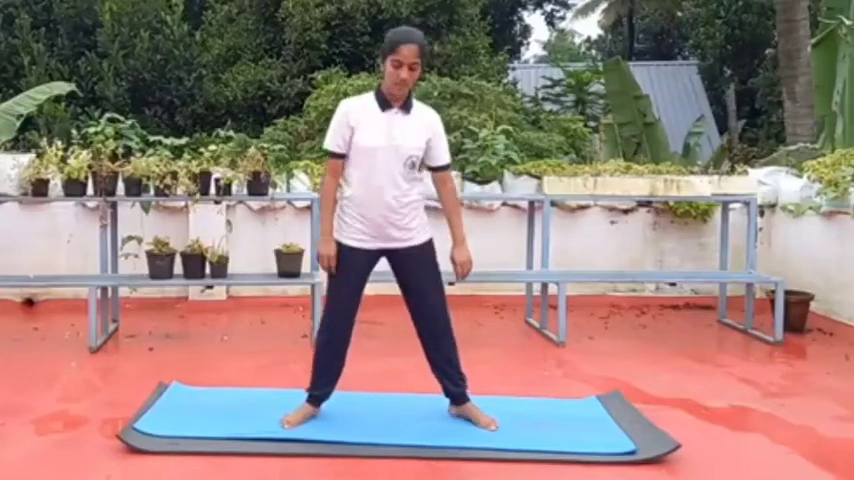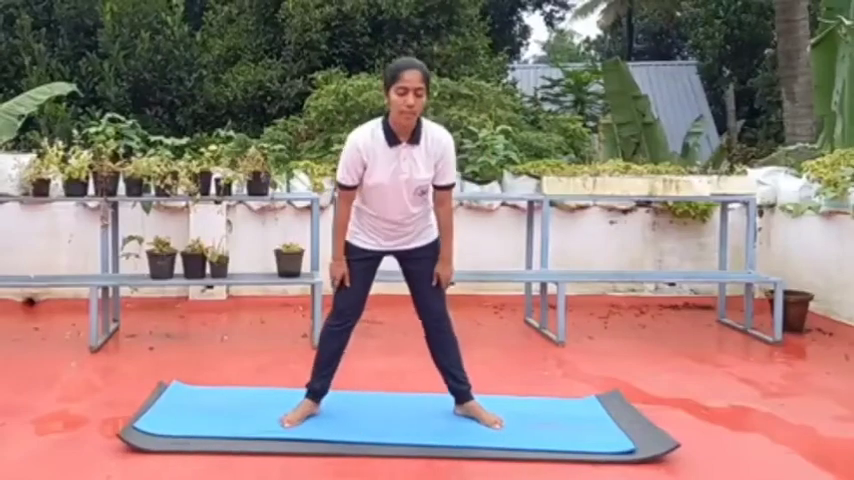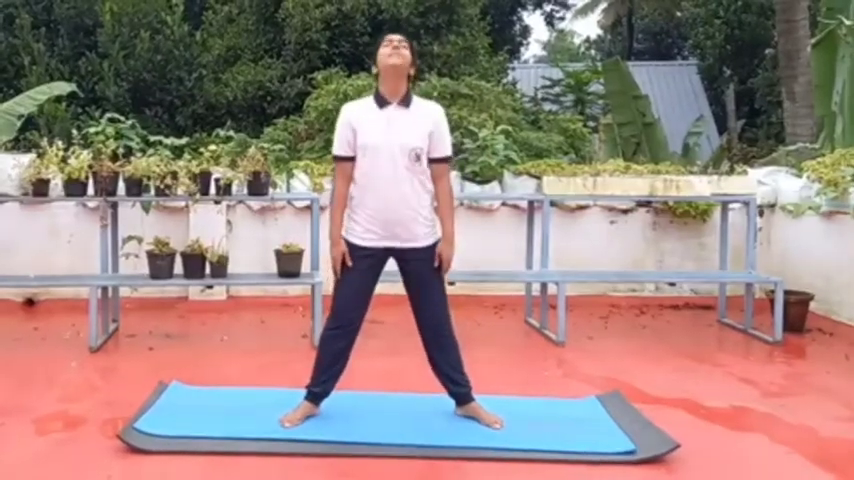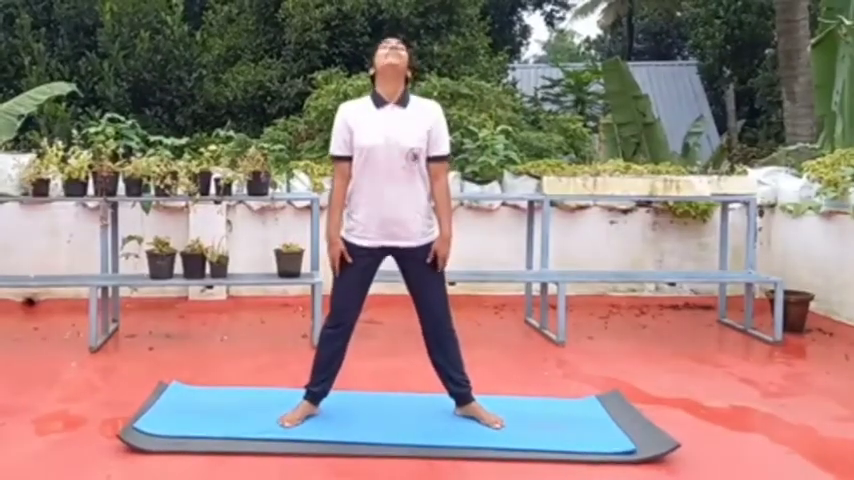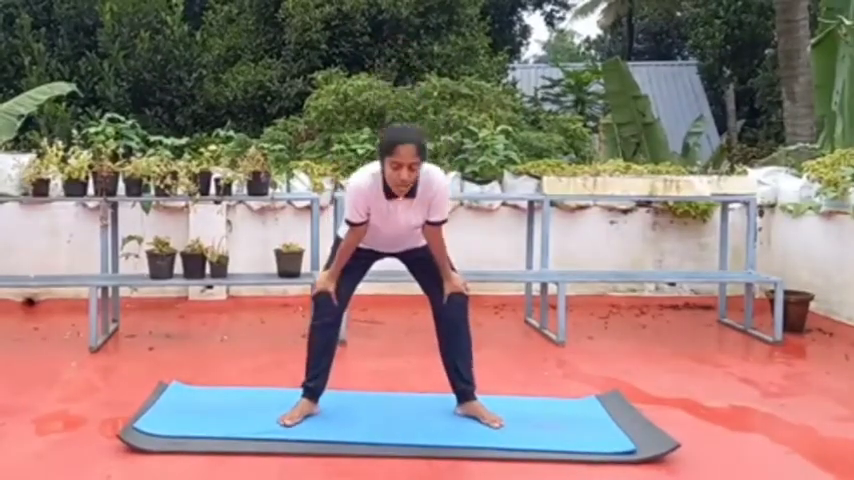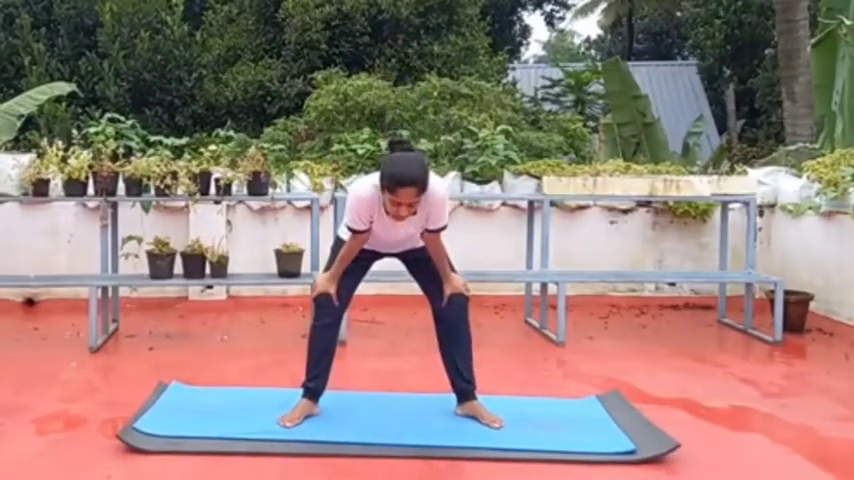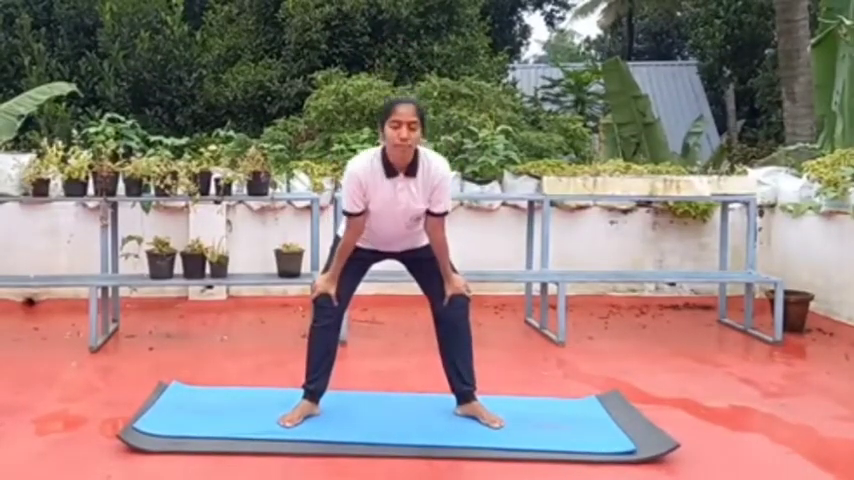
dt=0.7s
person 1, frame 1
left shoulder: (428, 120)
right shoulder: (351, 110)
left elbow: (444, 183)
right elbow: (332, 176)
left wrist: (460, 243)
right wrist: (326, 235)
left hip: (410, 238)
right hip: (354, 237)
left knee: (434, 317)
right knee: (336, 320)
left ankle: (460, 400)
right ankle: (314, 400)
person 1, frame 2
left shoulder: (440, 141)
right shoulder: (361, 141)
left elbow: (443, 203)
right elbow: (345, 202)
left wrist: (446, 258)
right wrist: (338, 256)
left hip: (419, 242)
right hip: (364, 242)
left knee: (437, 319)
right knee: (342, 317)
left ankle: (464, 399)
right ankle: (312, 398)
person 1, frame 3
left shoulder: (431, 114)
right shoulder: (353, 113)
left elbow: (441, 179)
right elbow: (342, 179)
left wrist: (448, 237)
right wrist: (336, 237)
left hip: (419, 239)
right hip: (363, 238)
left knee: (435, 321)
right knee: (343, 320)
left ankle: (465, 400)
right ankle: (312, 399)
person 1, frame 4
left shoulder: (430, 113)
right shoulder: (350, 113)
left elbow: (438, 178)
right elbow: (341, 179)
left wrist: (445, 234)
right wrist: (332, 235)
left hip: (418, 237)
right hip: (361, 237)
left knee: (437, 319)
right knee: (340, 318)
left ankle: (465, 400)
right ankle: (311, 399)
person 1, frame 5
left shoulder: (436, 182)
right shoulder: (361, 183)
left elbow: (433, 235)
right elbow: (354, 235)
left wrist: (448, 277)
right wrist: (331, 275)
left hip: (414, 244)
right hip: (364, 243)
left knee: (453, 305)
right knee: (326, 307)
left ankle: (467, 400)
right ankle: (309, 399)
person 1, frame 6
left shoulder: (438, 192)
right shoulder: (362, 192)
left elbow: (432, 241)
right elbow: (356, 241)
left wrist: (449, 278)
right wrist: (331, 277)
left hip: (415, 244)
right hip: (363, 242)
left knee: (454, 304)
right knee: (327, 305)
left ankle: (468, 399)
right ankle: (309, 399)
person 1, frame 7
left shoulder: (437, 168)
right shoulder: (360, 168)
left elbow: (435, 230)
right elbow: (353, 230)
left wrist: (449, 278)
right wrist: (331, 277)
left hip: (415, 245)
right hip: (364, 244)
left knee: (453, 307)
right knee: (327, 307)
left ankle: (467, 400)
right ankle: (310, 400)
